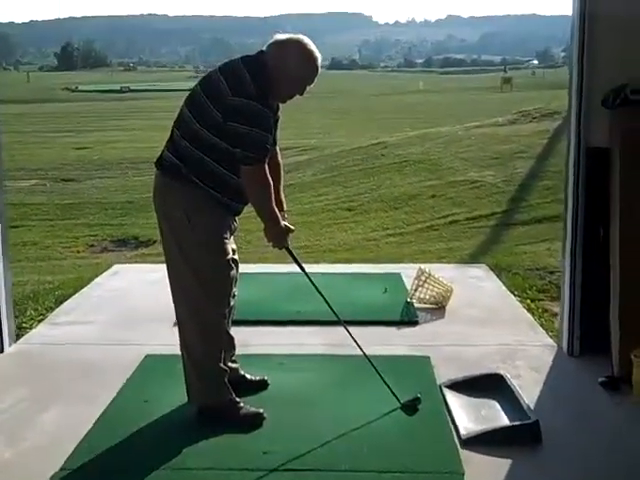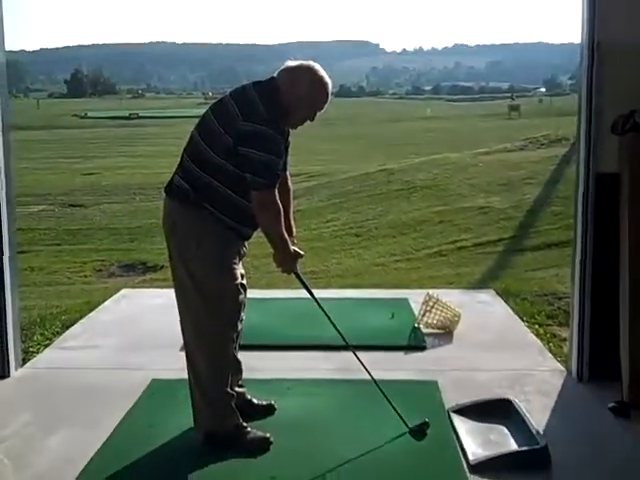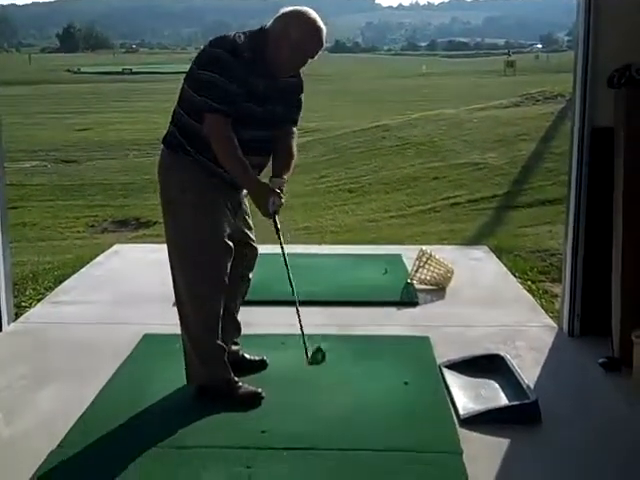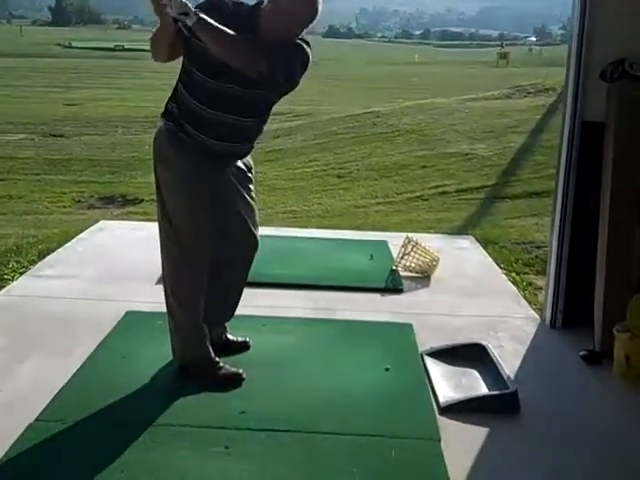
dt=0.7s
person 1, frame 1
left shoulder: (258, 86)
right shoulder: (246, 95)
left elbow: (269, 153)
right elbow: (252, 172)
left wrist: (280, 208)
right wrist: (273, 222)
left hip: (207, 196)
right hip: (189, 198)
left knee: (219, 287)
right knee: (203, 297)
left ankle: (223, 371)
right ankle: (211, 397)
person 1, frame 2
left shoulder: (268, 111)
right shoulder: (257, 121)
left elbow: (279, 179)
right elbow: (263, 198)
left wrist: (289, 235)
right wrist: (283, 248)
left hip: (217, 221)
right hip: (198, 222)
left knee: (228, 311)
right knee: (212, 320)
left ankle: (230, 395)
right ankle: (218, 423)
person 1, frame 3
left shoulder: (288, 80)
right shoulder: (227, 56)
left elbow: (285, 133)
right elbow: (216, 128)
left wrist: (278, 181)
right wrist: (255, 187)
left hip: (227, 178)
right hip: (190, 173)
left knee: (241, 260)
right knee: (204, 273)
left ankle: (225, 349)
right ankle: (210, 375)
person 1, frame 4
left shoulder: (295, 54)
left elbow: (246, 59)
right elbow: (161, 53)
left hip: (233, 158)
right hip: (182, 149)
left knee: (240, 243)
right knee: (189, 251)
left ankle: (212, 330)
right ankle: (193, 354)
